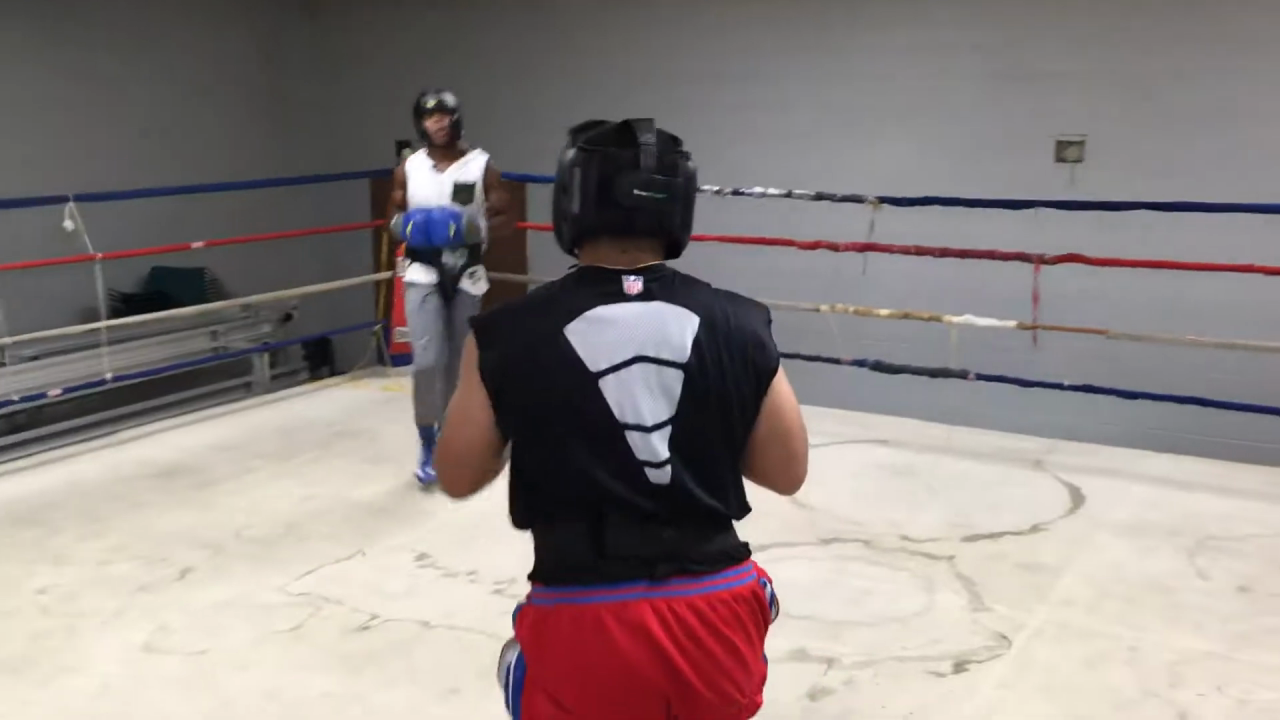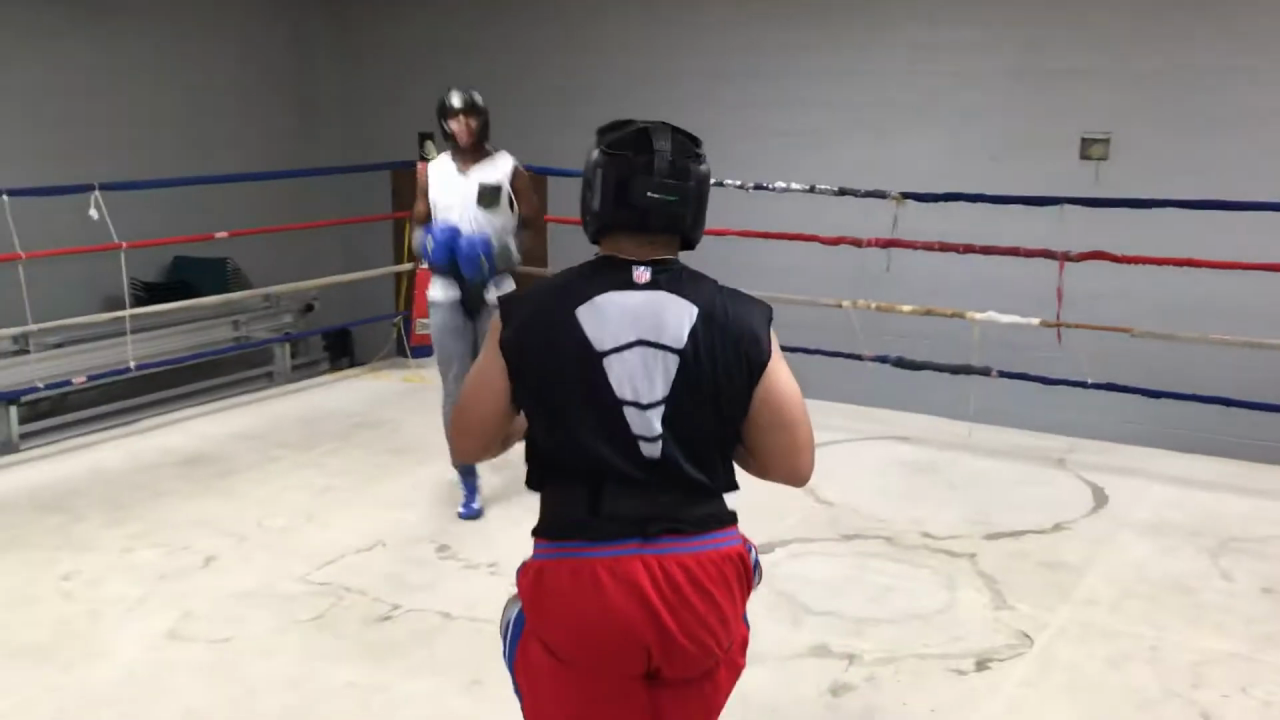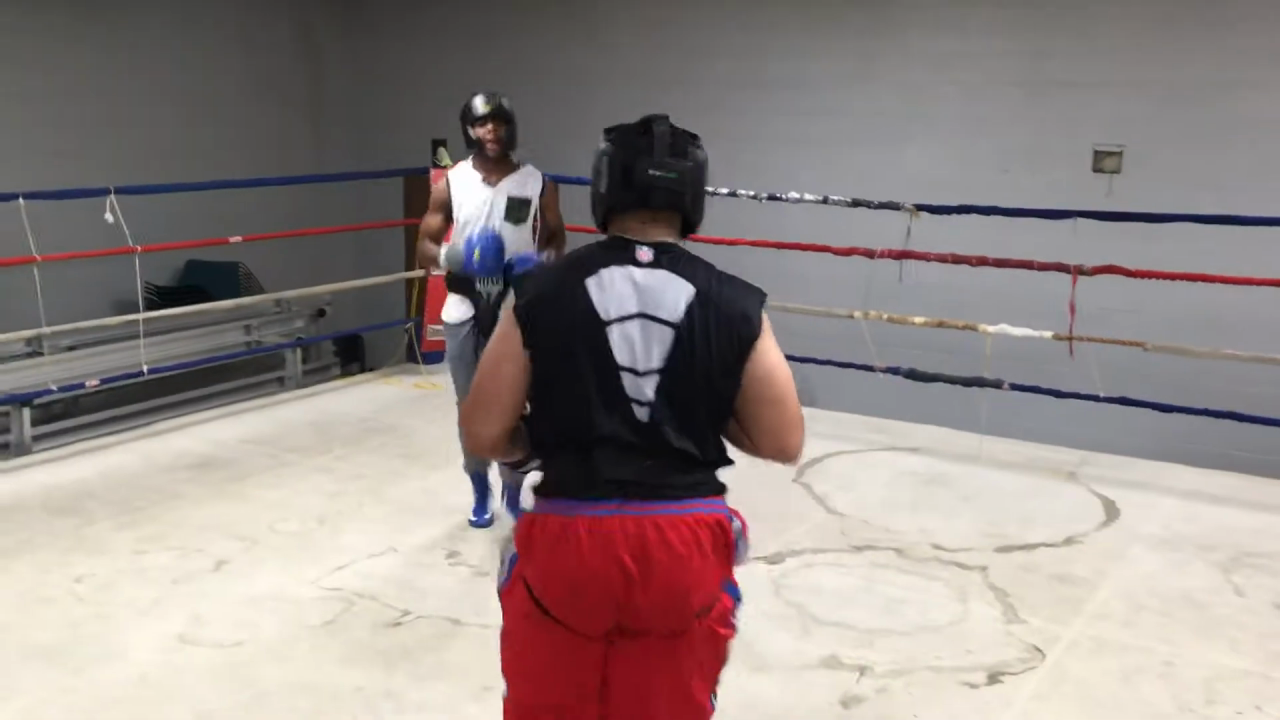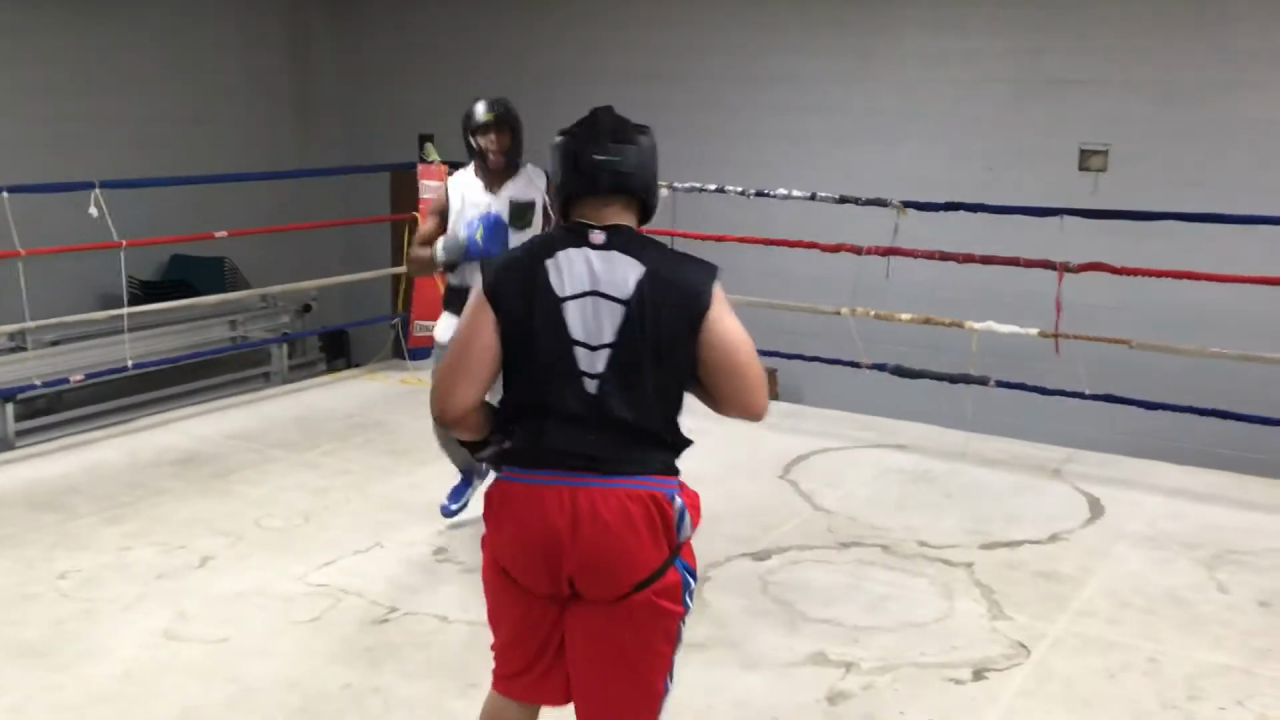
dt=0.2s
person 1, frame 1
left shoulder: (508, 337)
right shoulder: (740, 326)
left elbow: (458, 477)
right elbow: (787, 475)
left hip: (582, 631)
right hip: (717, 617)
person 1, frame 2
left shoulder: (528, 317)
right shoulder: (742, 322)
left elbow: (470, 445)
right elbow: (793, 464)
left hip: (578, 586)
right hip: (704, 578)
person 1, frame 3
left shoulder: (542, 291)
right shoulder: (736, 304)
left elbow: (482, 434)
right elbow: (783, 443)
left hip: (565, 541)
right hip: (687, 545)
person 1, frame 4
left shoulder: (507, 274)
right shoulder: (688, 282)
left elbow: (454, 406)
right elbow: (750, 402)
left hip: (527, 506)
right hip: (636, 515)
person 2, frame 1
left shoulder: (481, 165)
right shoulder: (409, 167)
left elbow: (505, 217)
right elbow: (395, 210)
left wrist: (473, 228)
right wrist: (404, 225)
left hip: (467, 275)
right hip: (423, 274)
left knee: (456, 364)
right knee: (427, 362)
right ankle: (428, 445)
person 2, frame 2
left shoulder: (509, 170)
right shoulder: (431, 173)
left elbow: (533, 224)
right elbow: (419, 223)
left wrist: (504, 248)
right wrist: (426, 243)
left hip: (493, 286)
right hip: (447, 290)
right knee: (457, 386)
right ankle: (467, 481)
person 2, frame 3
left shoulder: (535, 182)
right shoulder: (450, 183)
left elbow: (556, 238)
right elbow: (425, 246)
left wrist: (543, 265)
right wrist: (456, 257)
right hip: (464, 308)
left ankle: (514, 493)
right ankle: (480, 489)
person 2, frame 4
left shoulder: (539, 184)
right shoulder: (452, 191)
right elbow: (415, 259)
right wrist: (452, 247)
right hip: (462, 321)
right ankle: (470, 472)
